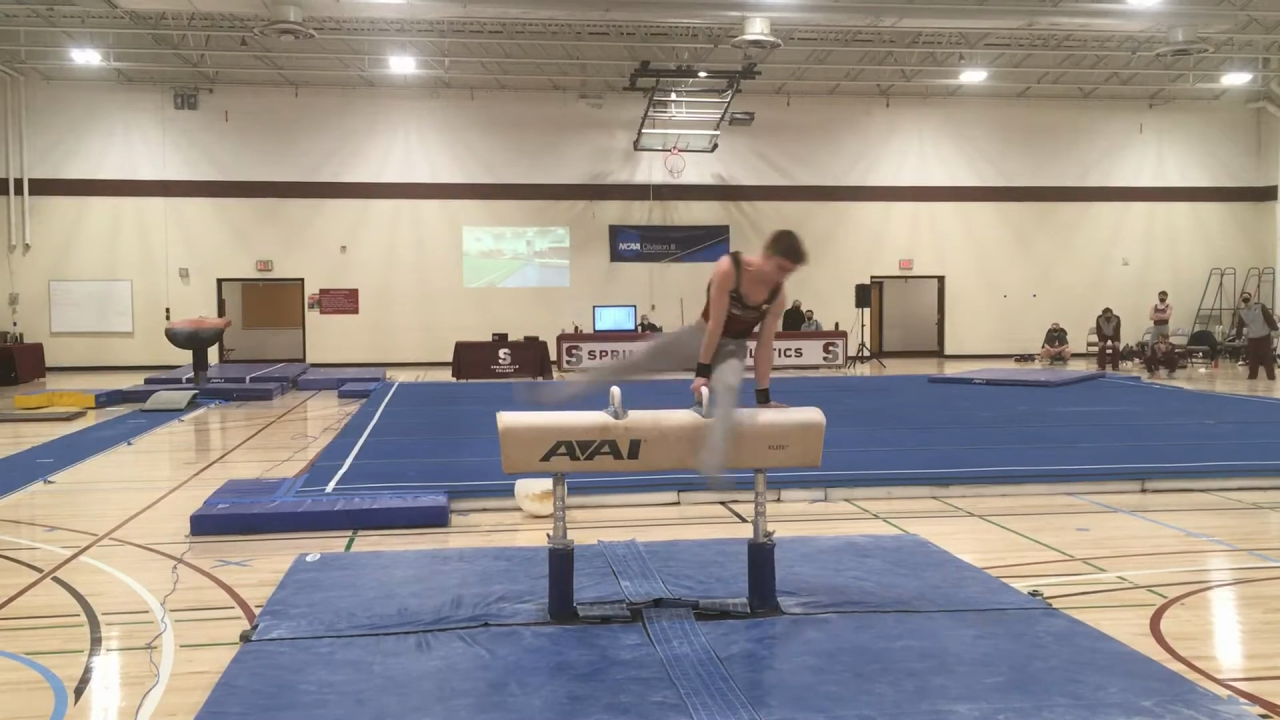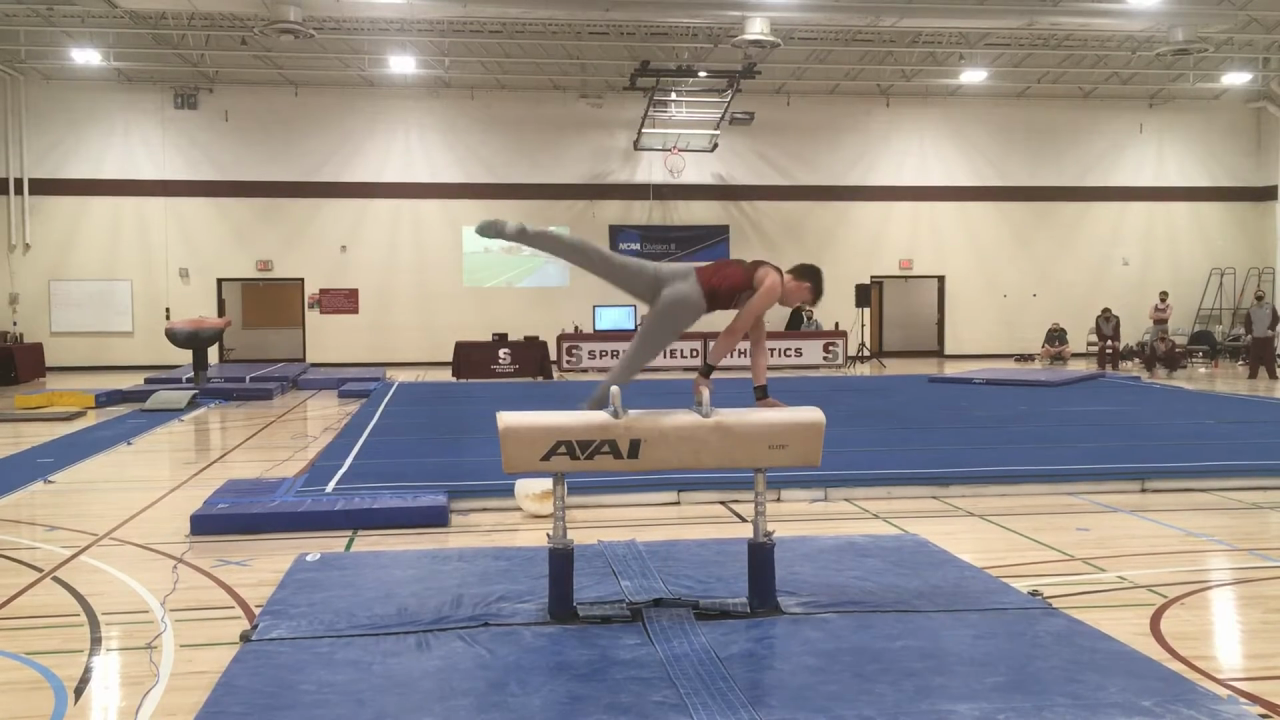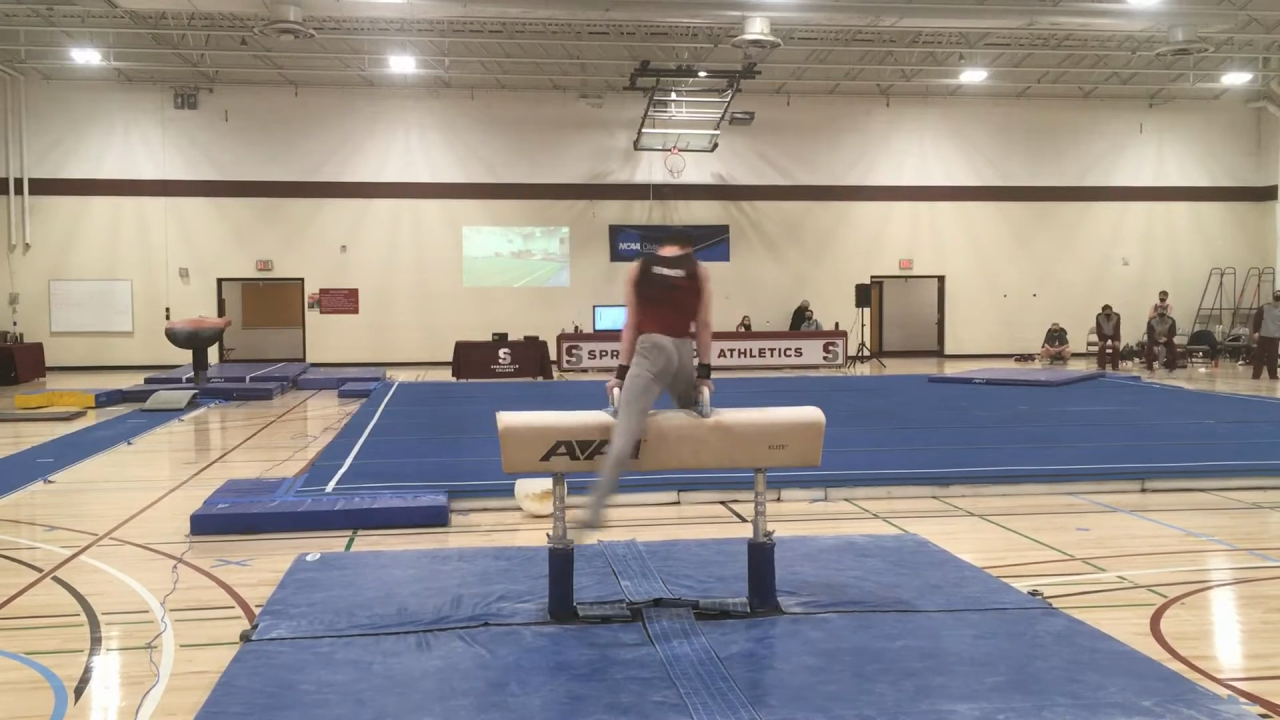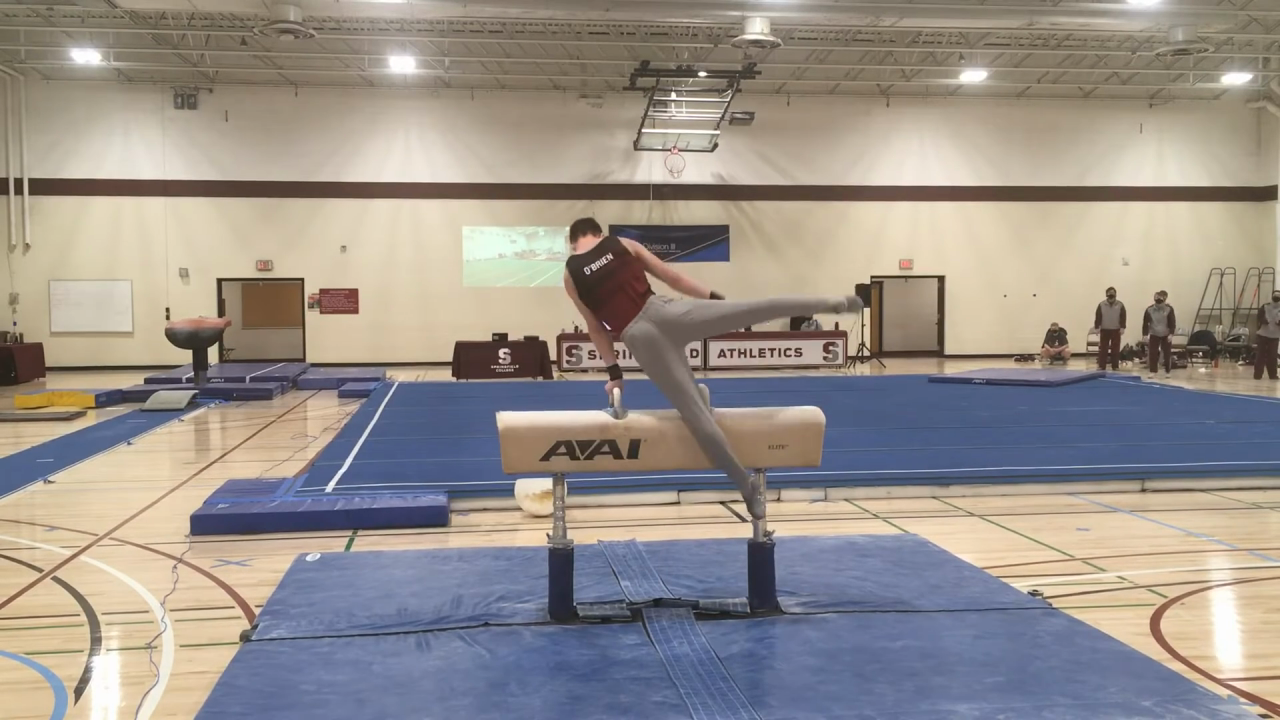
dt=0.5s
person 1, frame 1
left shoulder: (780, 295)
right shoulder: (728, 268)
left elbow: (766, 347)
right elbow: (715, 324)
left wrist: (764, 398)
right wrist: (701, 372)
left hip: (733, 350)
right hip: (702, 337)
left knee: (727, 393)
right knee: (627, 363)
left ankle: (712, 464)
right ankle: (549, 392)
person 1, frame 2
left shoulder: (757, 284)
right shoulder: (772, 284)
left elbow: (758, 344)
right elbow: (735, 332)
left wrist: (762, 392)
right wrist: (706, 372)
left hip: (677, 274)
right hip: (685, 297)
left knee: (591, 256)
right knee: (628, 368)
left ankle: (516, 231)
right ankle: (590, 414)
person 1, frame 3
left shoulder: (638, 268)
right shoulder: (698, 270)
left elbow: (630, 324)
right elbow: (703, 325)
left wrist: (621, 374)
right wrist: (704, 373)
left hip: (651, 351)
right hip: (681, 350)
left knee: (627, 426)
right knee: (693, 408)
left ankle: (597, 505)
person 1, frame 4
left shoulder: (571, 273)
right shoulder: (623, 245)
left elbow: (596, 330)
right elbow: (671, 276)
left wrist: (614, 373)
right wrist: (715, 298)
left hip: (640, 337)
right hip: (663, 312)
left knee: (695, 413)
right knee: (752, 310)
left ankle: (746, 485)
right ankle: (833, 304)
